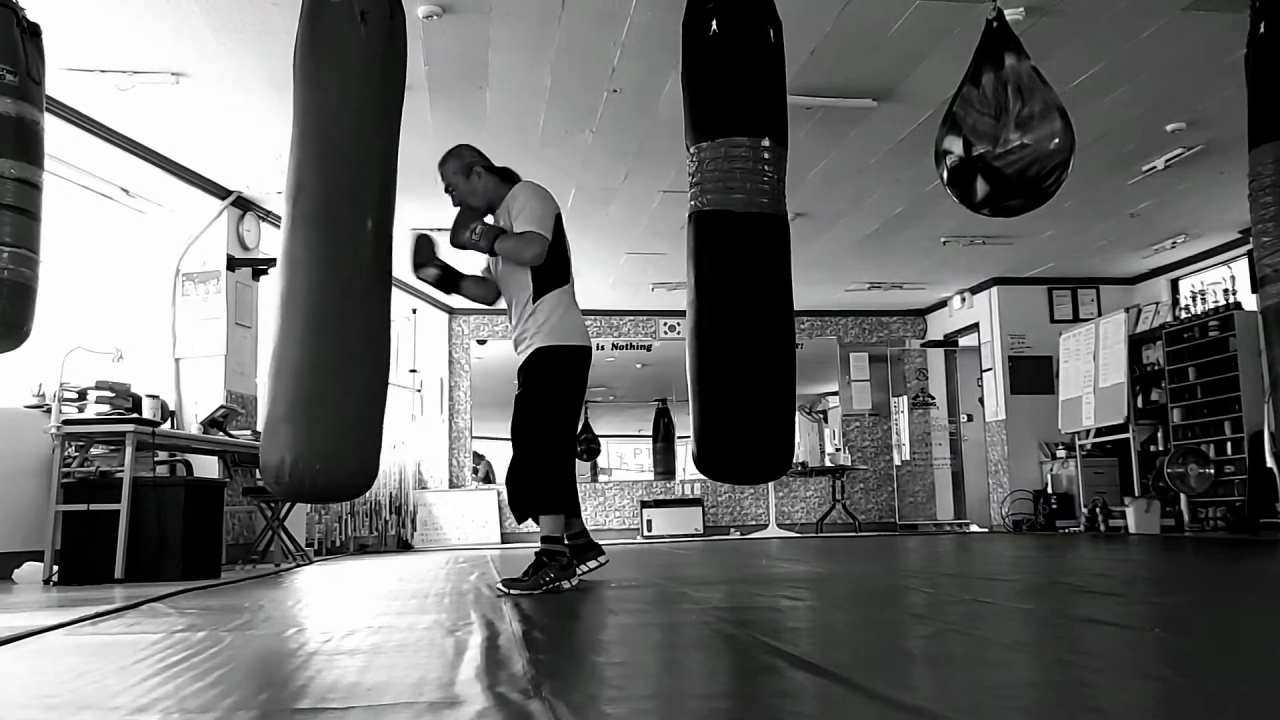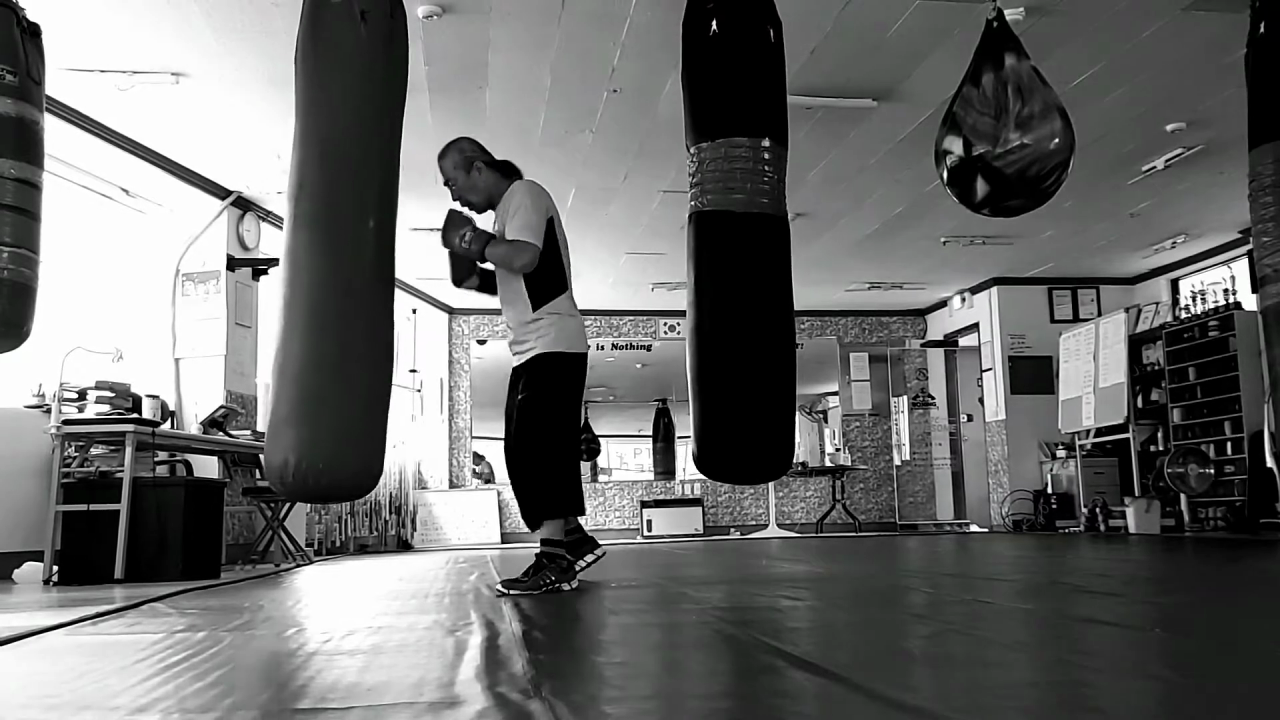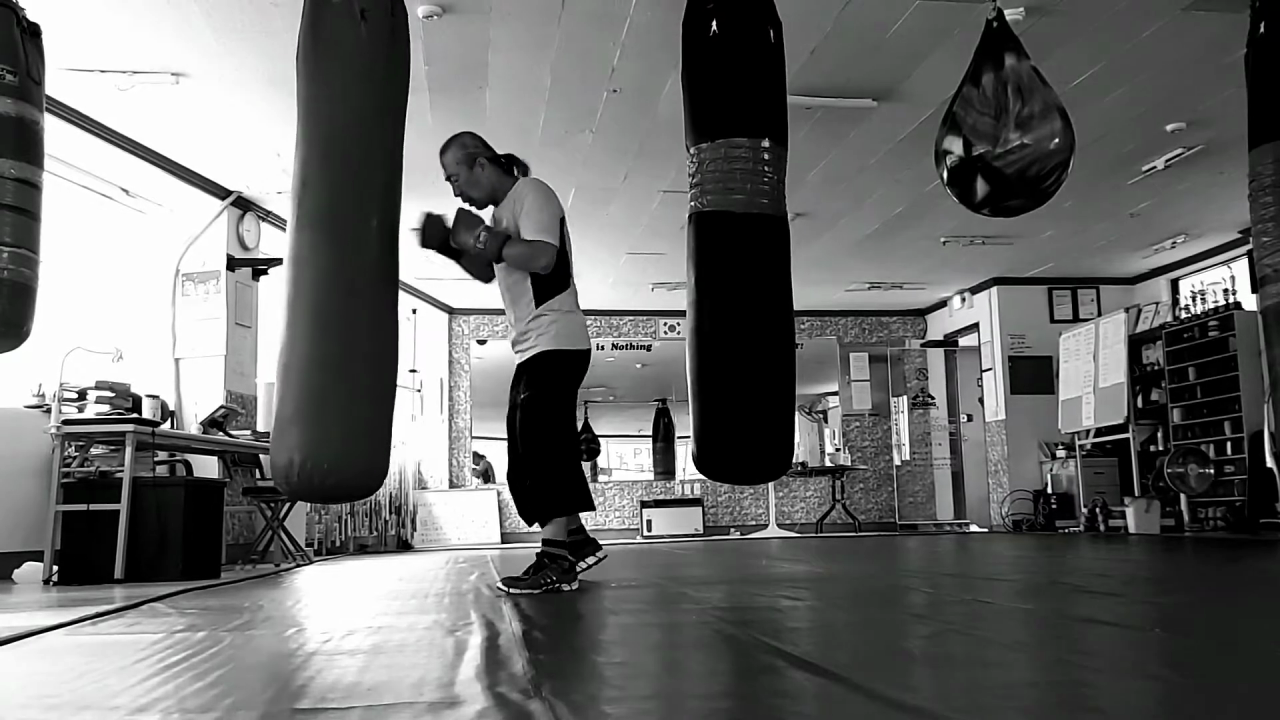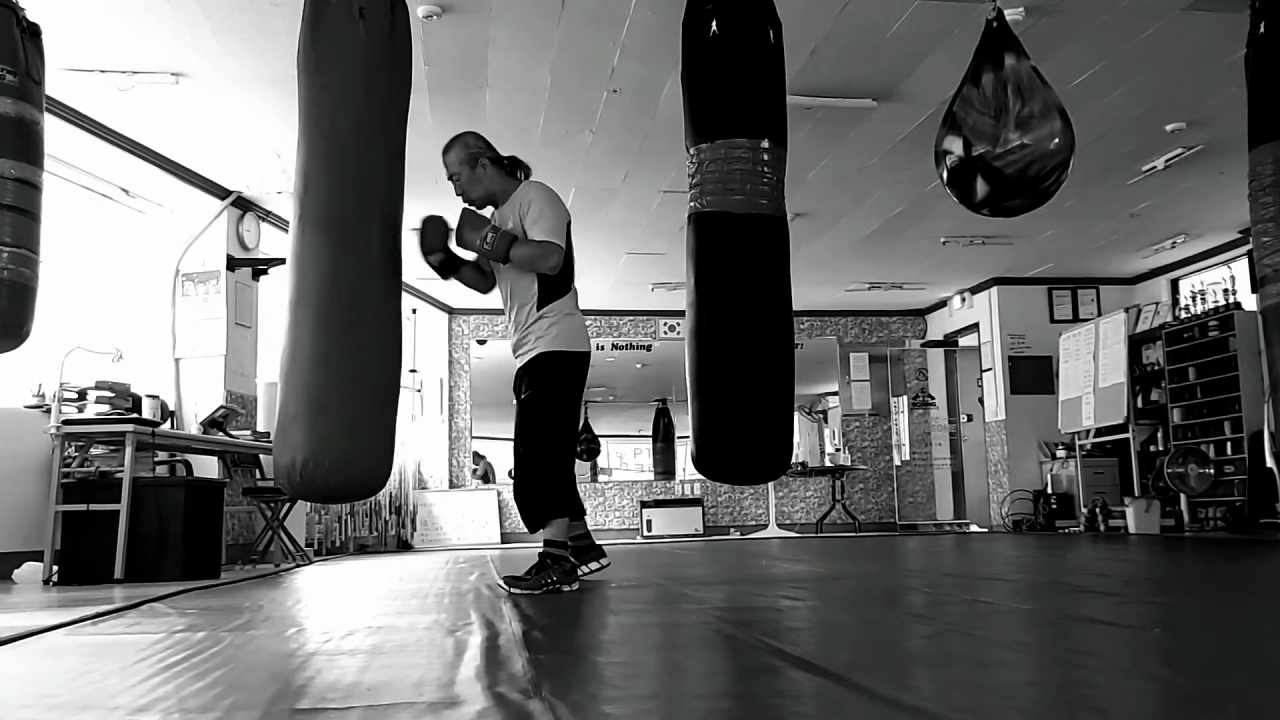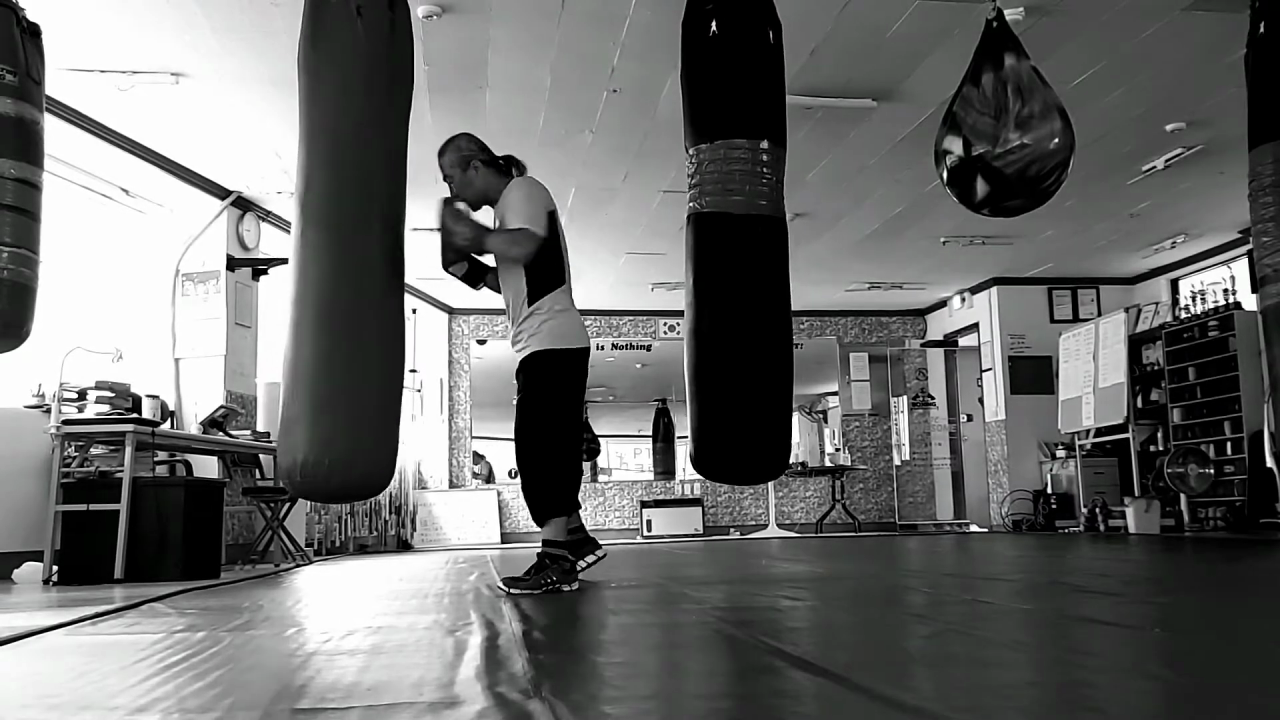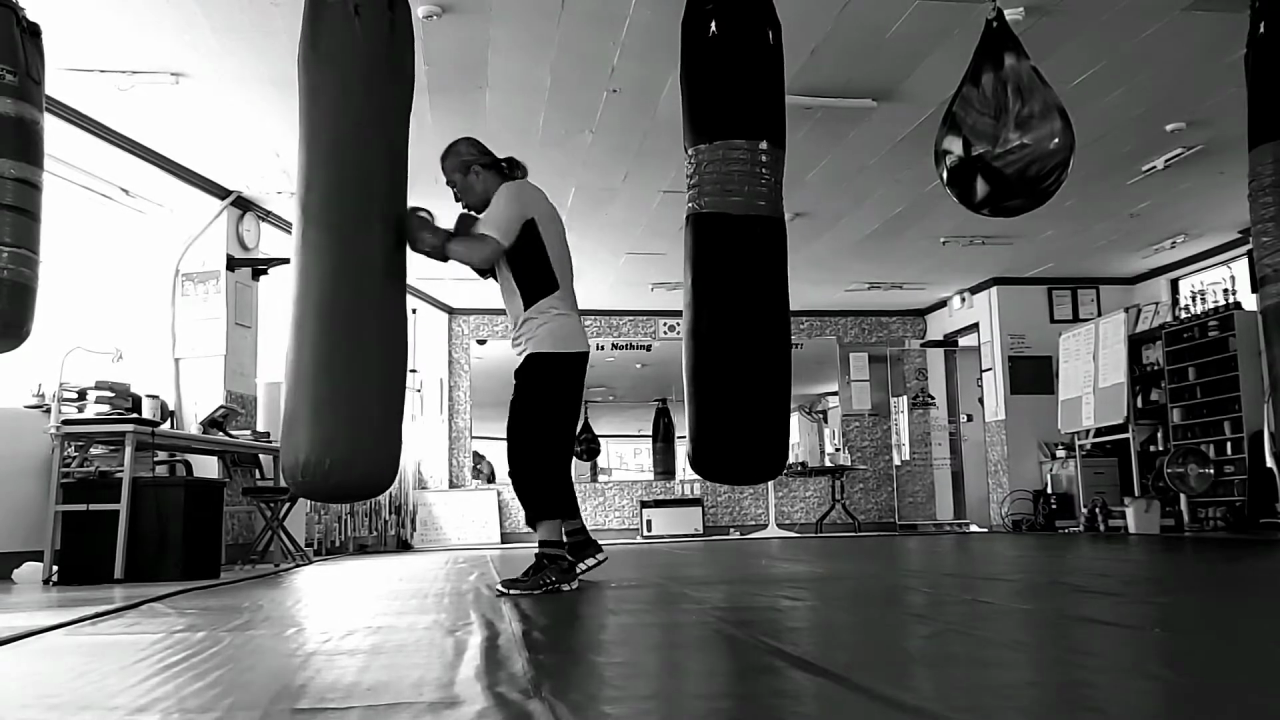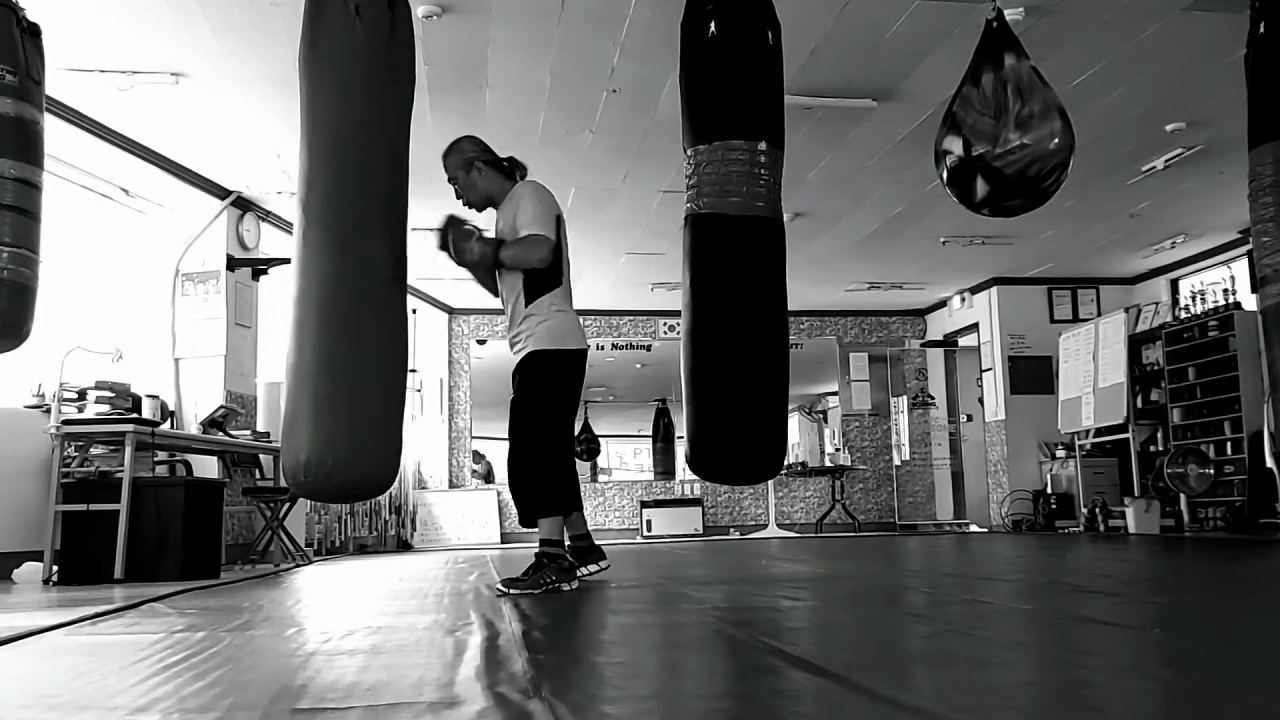
dt=0.1s
person 1, frame 1
left shoulder: (526, 195)
right shoulder: (504, 214)
left elbow: (536, 251)
right elbow: (490, 290)
left wrist: (483, 237)
right wrist: (439, 274)
left hip: (557, 343)
right hip: (542, 347)
left knee: (538, 447)
right knee: (542, 448)
left ankle: (553, 559)
right ankle: (579, 546)
person 1, frame 2
left shoulder: (523, 195)
right shoulder: (505, 215)
left elbow: (525, 261)
left wrist: (473, 242)
right wrist: (472, 273)
left hip: (552, 348)
right hip: (534, 352)
left knee: (538, 450)
right knee: (527, 452)
left ankle: (554, 560)
right ankle: (574, 541)
person 1, frame 3
left shoulder: (531, 193)
right shoulder: (501, 210)
left elbow: (541, 258)
right elbow: (488, 269)
left wrist: (482, 240)
right wrist: (447, 244)
left hip: (556, 344)
right hip: (533, 350)
left knee: (543, 448)
right knee: (535, 451)
left ankle: (555, 561)
right ankle: (577, 542)
person 1, frame 4
left shoulder: (536, 196)
right shoulder: (501, 213)
left elbow: (550, 259)
right elbow: (485, 279)
left wrist: (490, 241)
right wrist: (445, 260)
left hip: (556, 347)
right hip: (533, 353)
left knee: (542, 450)
right knee: (538, 453)
left ankle: (557, 561)
right ankle: (581, 547)
person 1, frame 5
left shoulder: (522, 191)
right shoulder: (508, 206)
left elbow: (523, 250)
left wrist: (467, 235)
left hip: (551, 345)
right hip: (544, 348)
left knee: (540, 449)
right knee: (551, 450)
left ankle: (555, 560)
right ankle: (578, 542)
person 1, frame 6
left shoulder: (514, 193)
right shoulder: (517, 203)
left elbow: (482, 252)
left wrist: (436, 240)
right wrist: (453, 245)
left hip: (549, 347)
right hip: (551, 349)
left knee: (532, 449)
right knee: (546, 451)
left ankle: (553, 562)
right ankle: (578, 543)
person 1, frame 7
left shoulder: (527, 197)
right shoulder: (507, 216)
left elbow: (538, 255)
right elbow: (508, 287)
left wrist: (485, 247)
right wrist: (469, 256)
left hip: (550, 346)
right hip: (541, 349)
left knee: (533, 449)
right knee: (549, 451)
left ankle: (554, 560)
right ankle: (582, 548)
